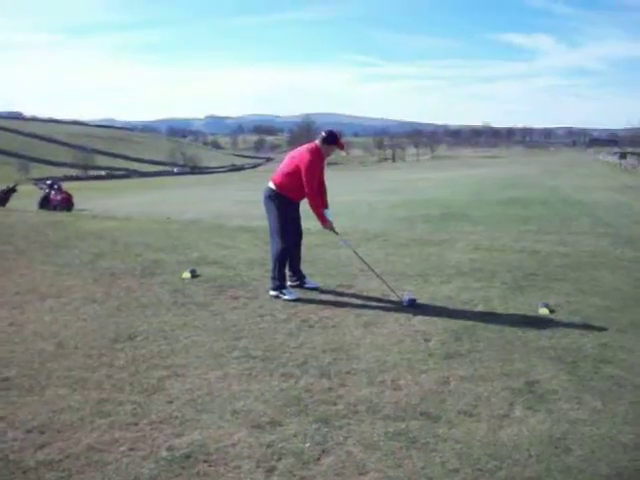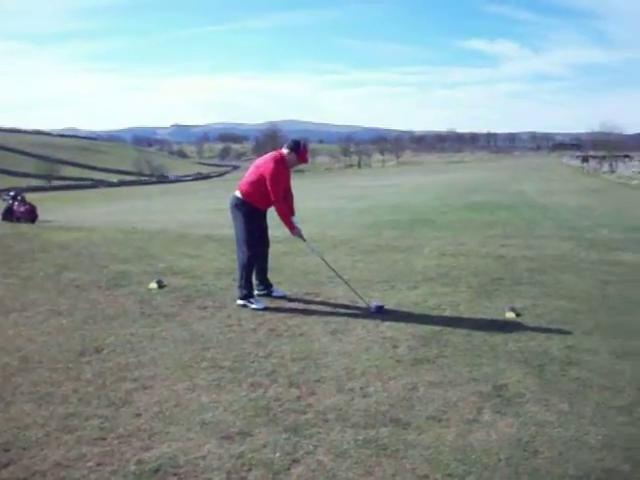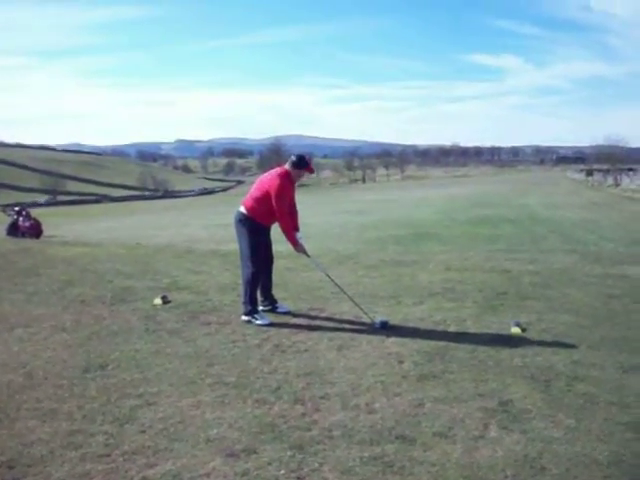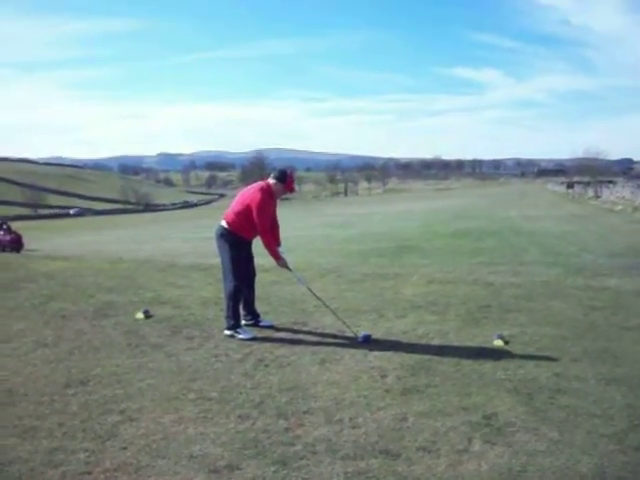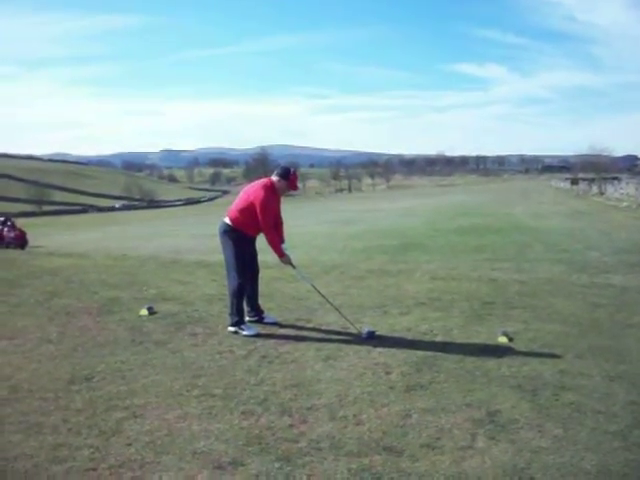
dt=1s
person 1, frame 1
left shoulder: (316, 155)
right shoulder: (309, 158)
left elbow: (320, 185)
right elbow: (311, 193)
left wrist: (326, 212)
right wrist: (323, 220)
left hip: (289, 198)
right hip: (277, 197)
left knee: (295, 238)
right knee: (283, 241)
left ankle: (296, 277)
right ankle: (277, 286)
person 1, frame 2
left shoulder: (283, 164)
right shoulder: (274, 166)
left elbow: (287, 194)
right elbow: (278, 201)
left wrist: (293, 219)
right wrist: (292, 227)
left hip: (256, 207)
right hip: (244, 206)
left knee: (262, 247)
right knee: (248, 250)
left ankle: (263, 286)
right ankle: (244, 295)
person 1, frame 3
left shoulder: (287, 180)
right shoulder: (279, 183)
left elbow: (291, 209)
right elbow: (282, 217)
left wrist: (297, 234)
right wrist: (295, 244)
left hip: (260, 223)
right hip: (248, 222)
left knee: (267, 262)
right knee: (253, 266)
left ankle: (267, 302)
right ankle: (249, 311)
person 1, frame 4
left shoulder: (269, 194)
right shoulder: (259, 196)
left elbow: (273, 224)
right elbow: (264, 231)
left wrist: (278, 248)
right wrist: (277, 257)
left hip: (242, 237)
right hip: (229, 236)
left knee: (248, 277)
right knee: (235, 281)
left ankle: (250, 316)
right ankle: (232, 326)
person 1, frame 5
left shoulder: (273, 191)
right shoulder: (263, 194)
left elbow: (277, 221)
right elbow: (268, 229)
left wrist: (282, 245)
right wrist: (281, 254)
left hip: (246, 233)
right hip: (232, 233)
left knee: (252, 274)
right knee: (239, 277)
left ankle: (254, 313)
right ankle: (236, 322)
